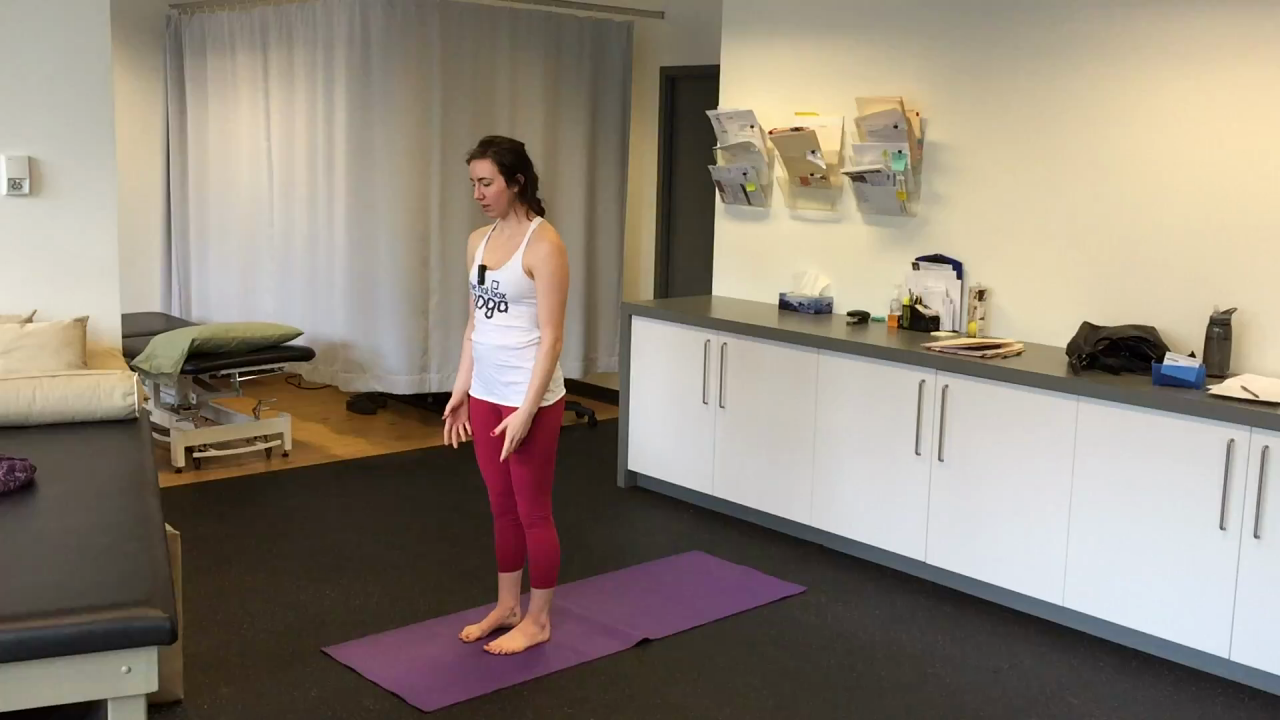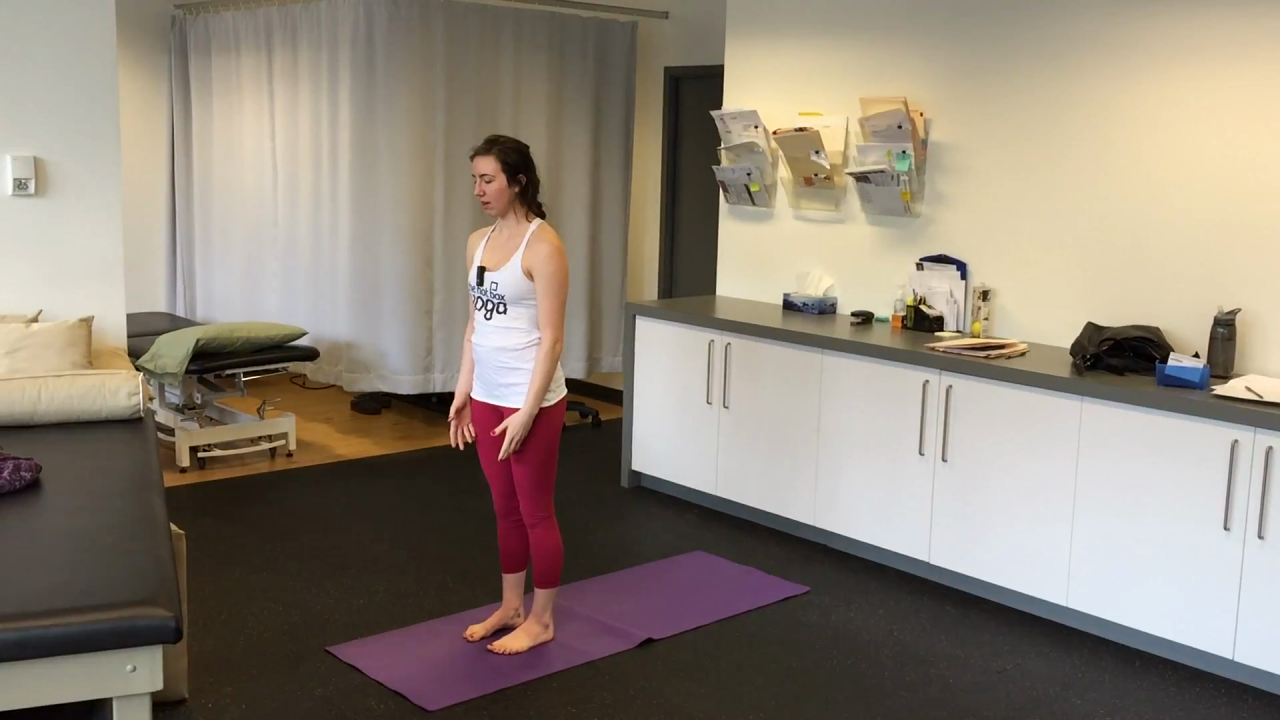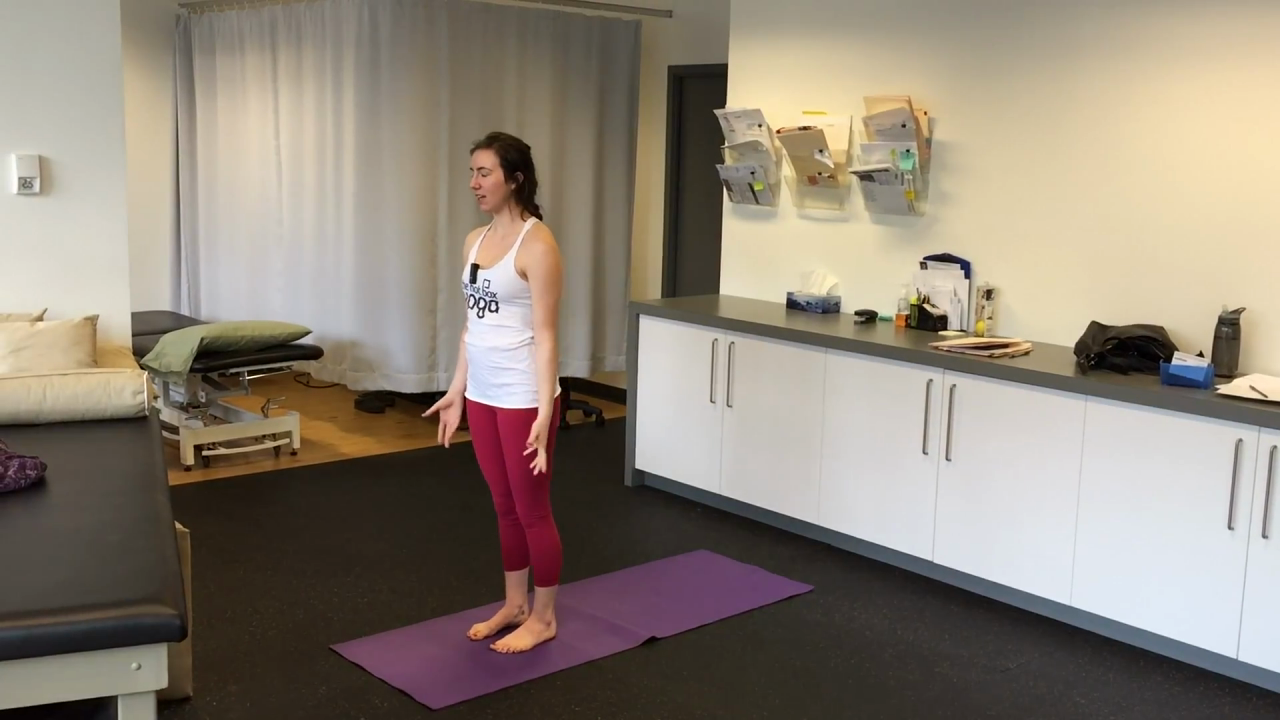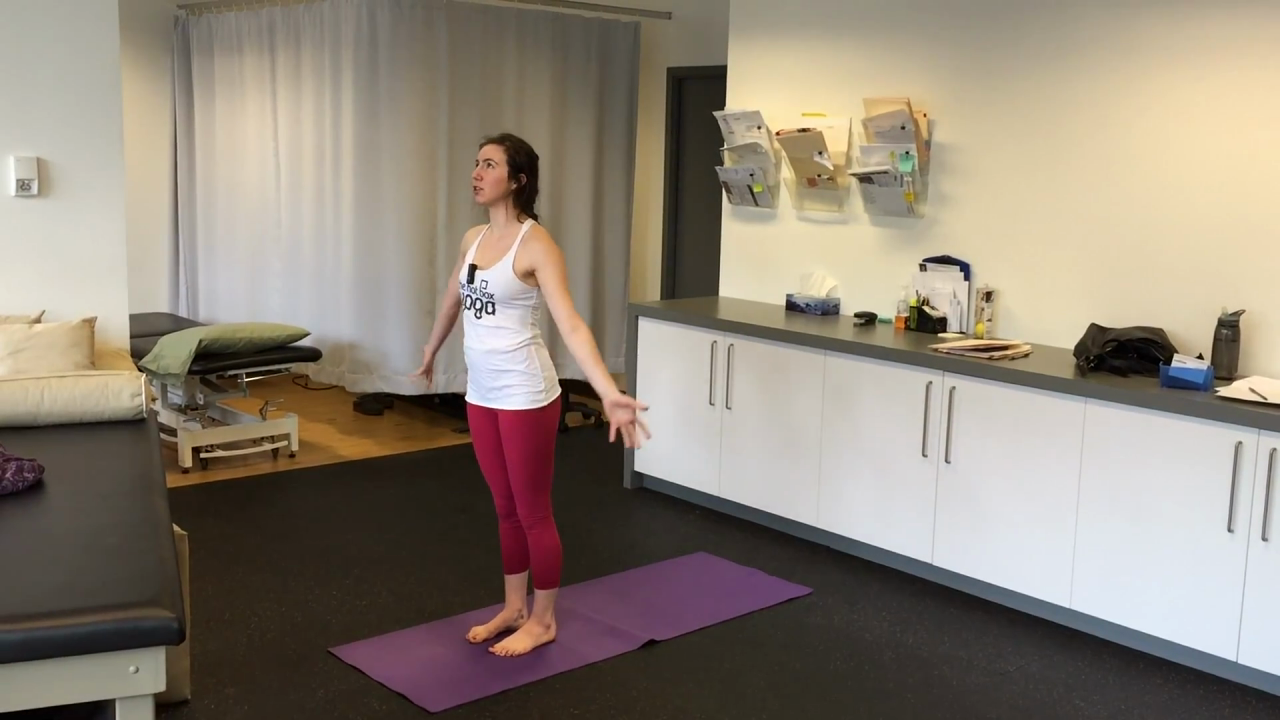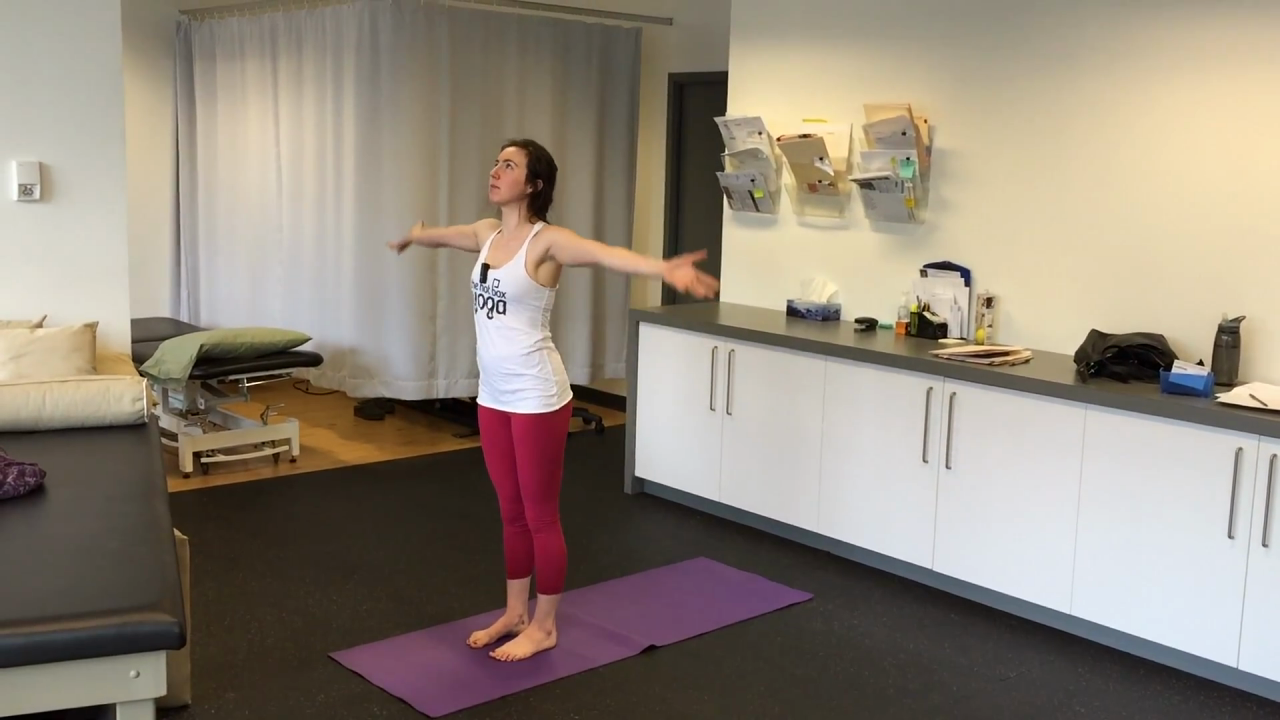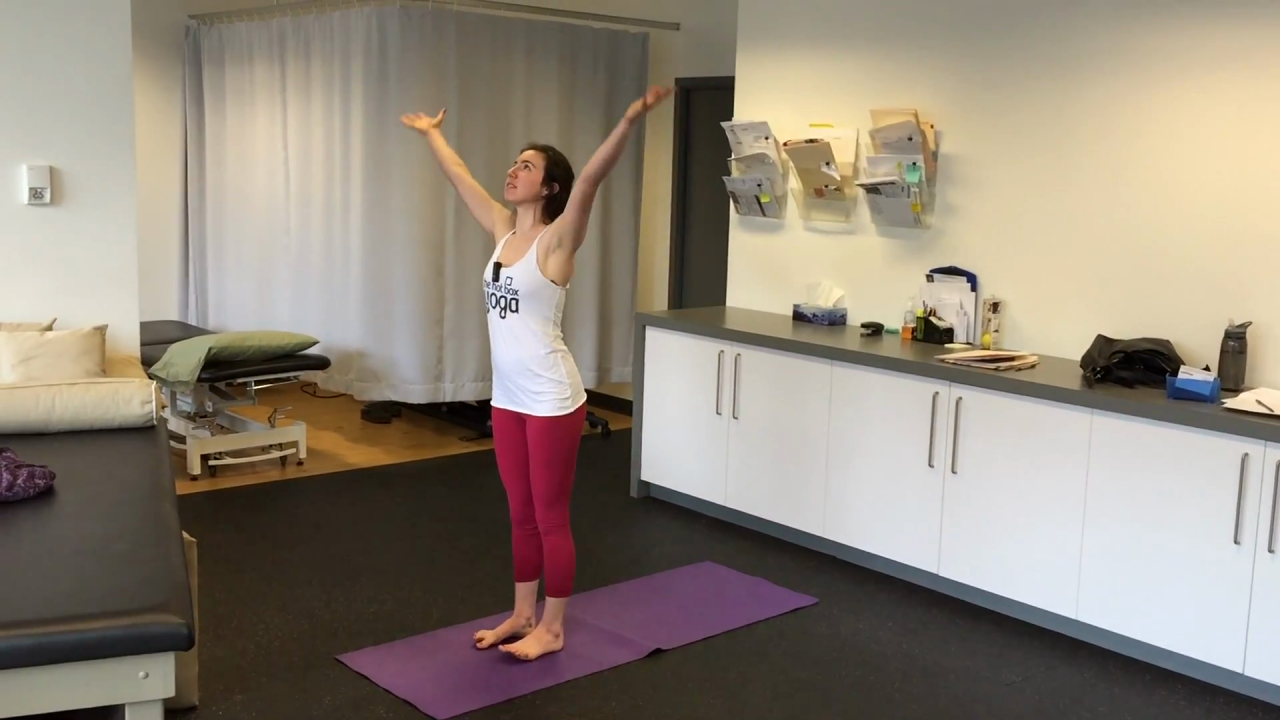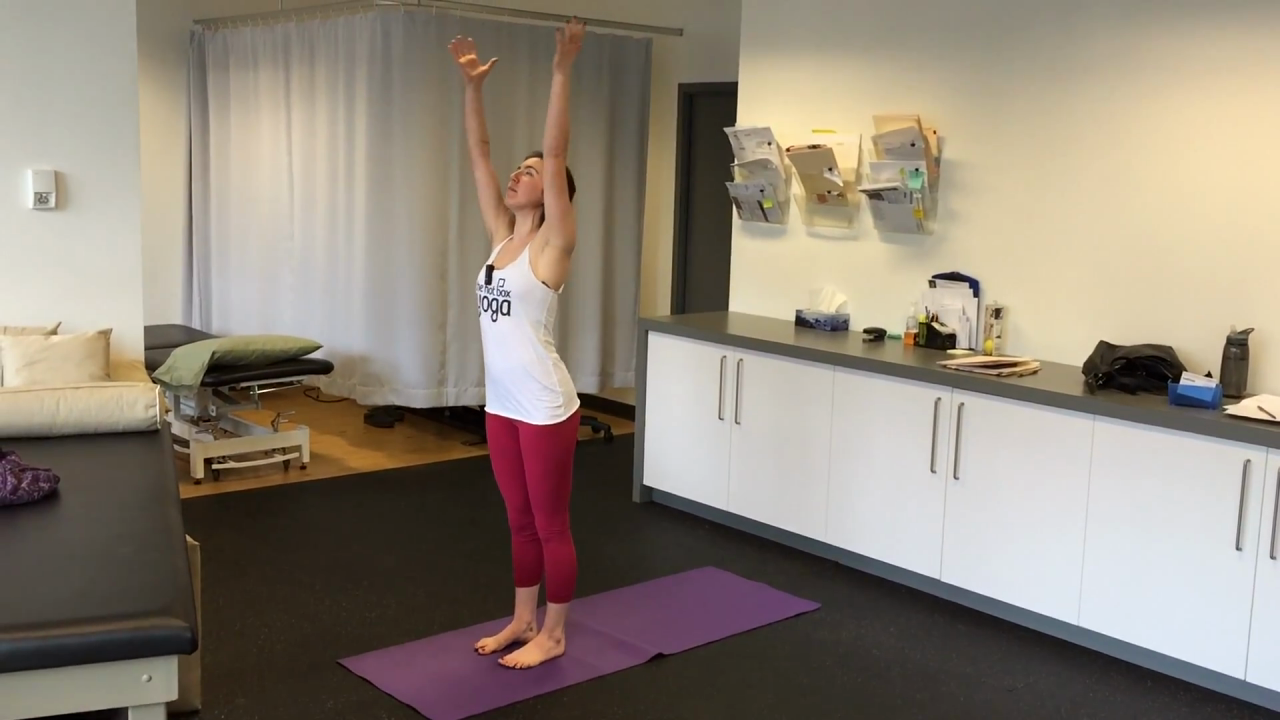
dt=0.4s
person 1, frame 1
left shoulder: (544, 243)
right shoulder: (479, 240)
left elbow: (551, 336)
left wrist: (527, 409)
right wrist: (460, 388)
left hip: (530, 395)
right hip: (486, 393)
left knee: (533, 512)
right knee: (502, 509)
left ankle: (537, 620)
right ankle: (506, 607)
person 1, frame 2
left shoulder: (543, 246)
right shoulder: (478, 241)
left elbow: (551, 338)
left wrist: (527, 410)
right wrist: (463, 391)
left hip: (530, 397)
right hip: (487, 396)
left knee: (536, 513)
right knee: (505, 510)
left ankle: (541, 620)
right ankle: (510, 607)
person 1, frame 3
left shoulder: (537, 244)
right shoulder: (475, 241)
left elbow: (544, 335)
left wrist: (544, 416)
right wrist: (456, 392)
left hip: (522, 397)
right hip: (483, 394)
left knee: (532, 511)
right knee: (505, 508)
left ankle: (544, 618)
right ankle: (515, 605)
person 1, frame 4
left shoulder: (535, 244)
right shoulder: (472, 239)
left elbow: (571, 325)
right elbow: (454, 302)
left wrist: (609, 393)
right wrist: (431, 350)
left hip: (525, 396)
right hip: (481, 394)
left knee: (534, 513)
right knee: (506, 509)
left ankle: (543, 620)
right ankle: (513, 608)
person 1, frame 5
left shoulder: (547, 241)
right shoulder: (486, 234)
left elbow: (604, 252)
right elbow: (444, 233)
left wrist: (662, 269)
right wrist: (413, 236)
left hip: (536, 398)
right hip: (494, 397)
left knee: (540, 516)
right knee: (511, 513)
left ankle: (544, 625)
right ankle: (514, 613)
person 1, frame 6
left shoulder: (556, 240)
right shoulder: (502, 230)
left elbow: (590, 182)
right elbow: (463, 181)
left wrist: (628, 123)
right wrist: (432, 134)
left hip: (552, 403)
right hip: (508, 400)
left knee: (550, 519)
right knee: (521, 515)
left ankle: (552, 628)
right ankle: (522, 614)
person 1, frame 7
left shoulder: (554, 244)
right shoulder: (502, 235)
left elbow: (558, 154)
right elbow: (477, 152)
left wrist: (562, 74)
right wrist: (471, 84)
left hip: (545, 409)
right hip: (502, 405)
left knee: (551, 526)
right knee: (520, 522)
left ankle: (553, 634)
right ankle: (522, 620)
